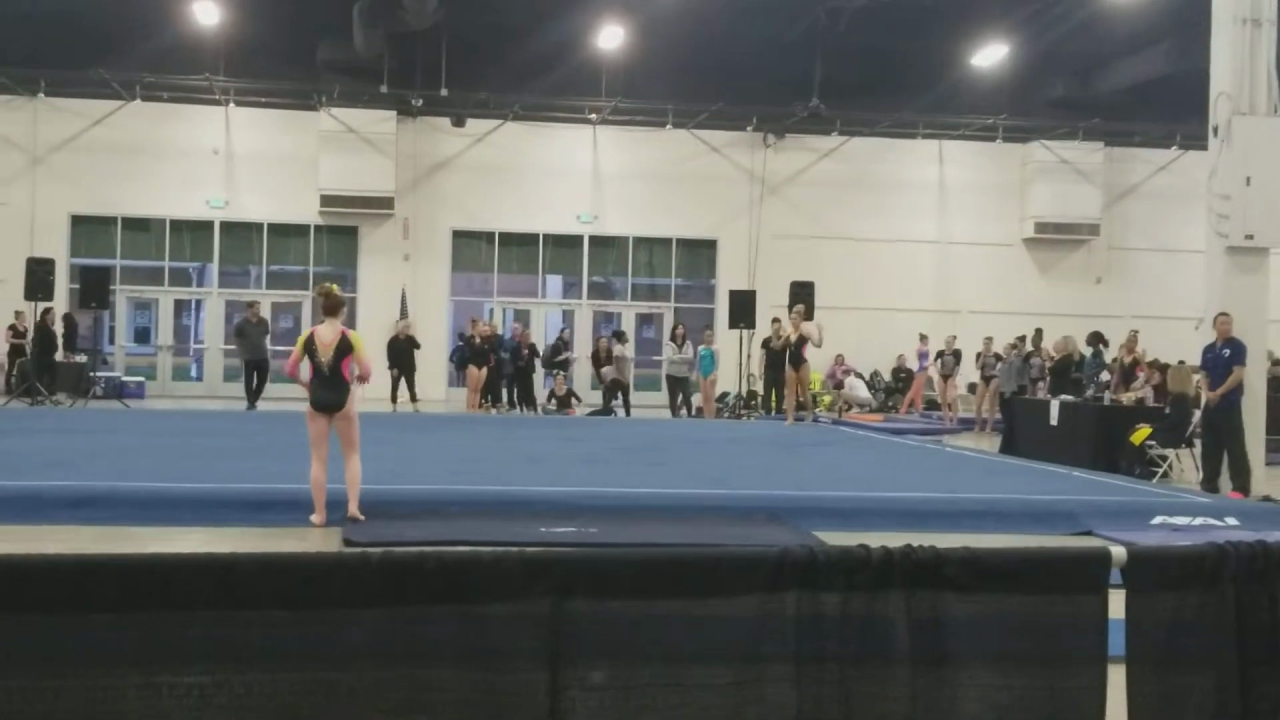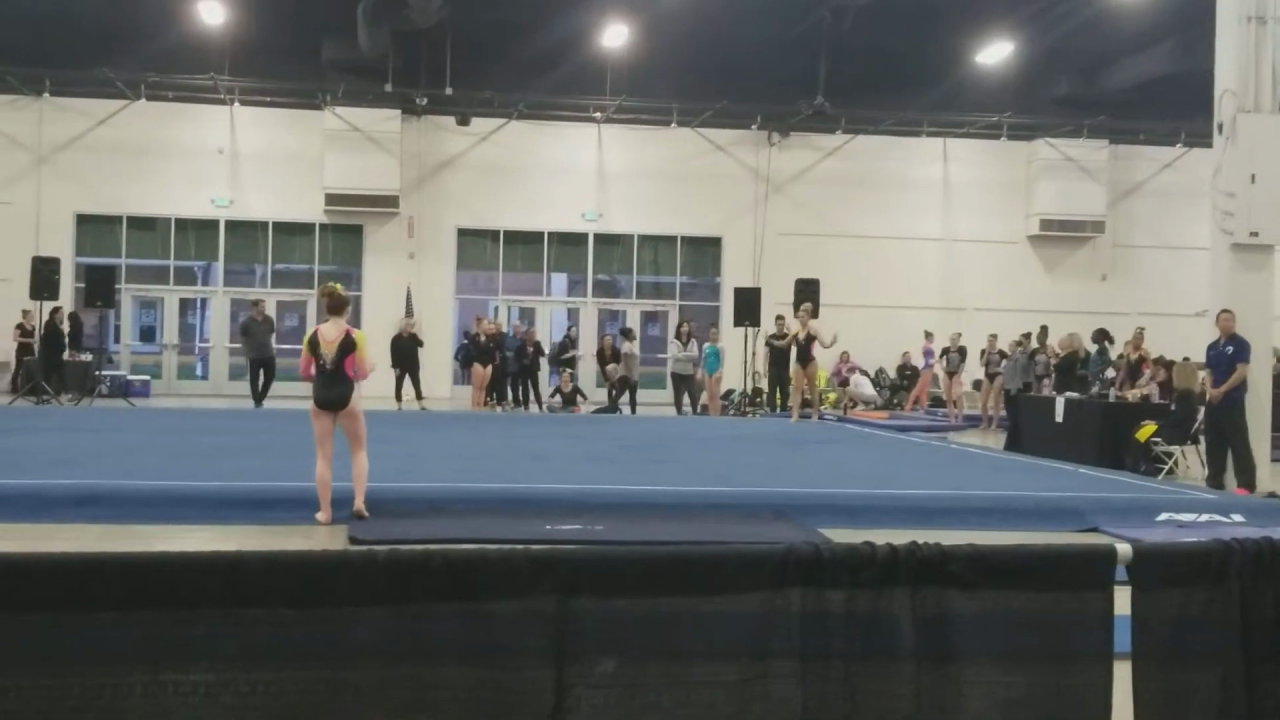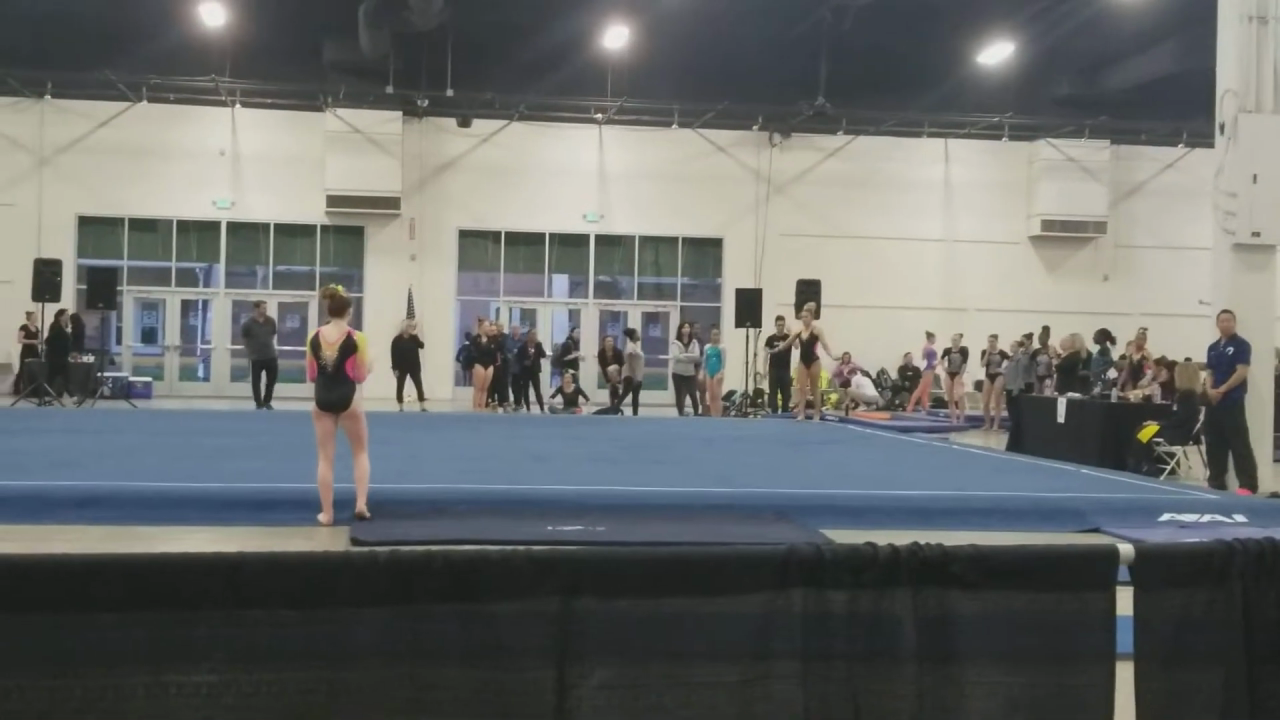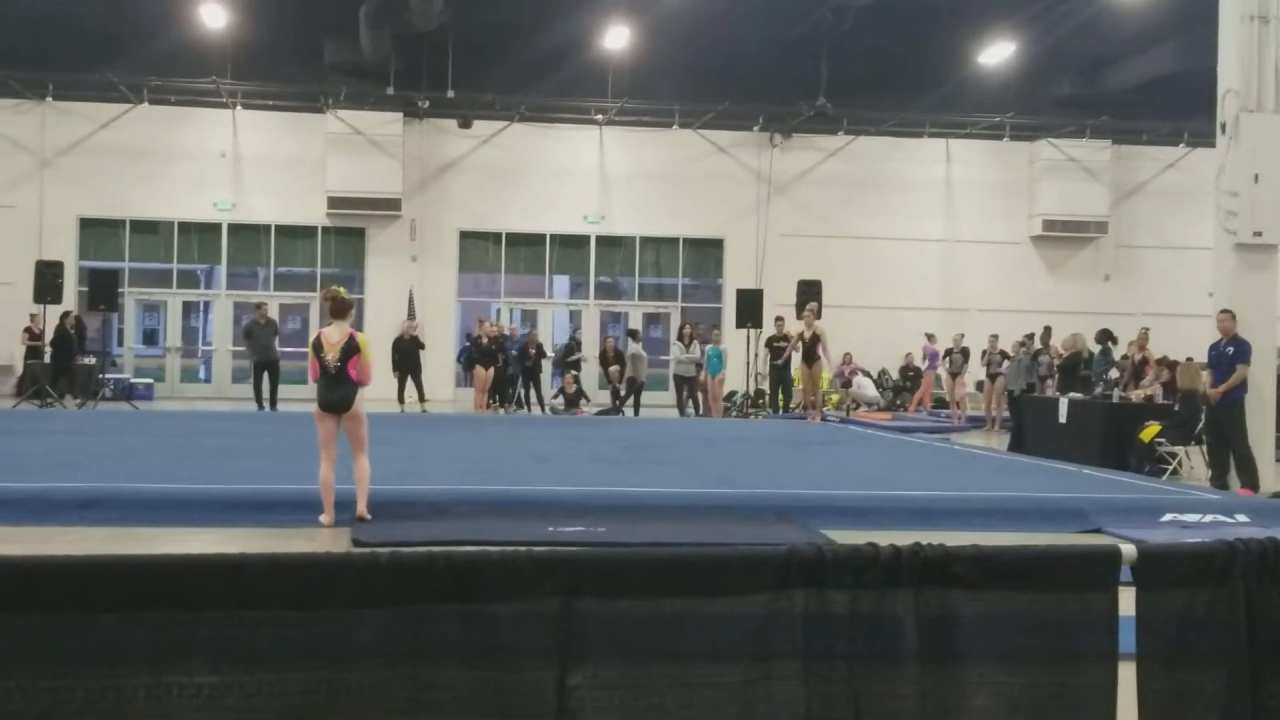
dt=0.1s
person 1, frame 1
left shoulder: (308, 336)
right shoulder: (350, 336)
left elbow: (290, 370)
right elbow: (365, 372)
right wrist: (359, 378)
left hip: (317, 399)
right hip: (342, 399)
left knee: (318, 459)
right knee: (352, 455)
left ankle: (320, 514)
right ankle: (353, 507)
person 1, frame 2
left shoulder: (312, 335)
right shoulder: (355, 336)
left elbow: (304, 373)
right elbow: (360, 374)
right wrist: (370, 368)
left hip: (320, 397)
right hip: (346, 397)
left knee: (323, 456)
right knee: (358, 450)
left ankle: (325, 511)
right ankle: (359, 502)
person 1, frame 3
left shoulder: (314, 337)
right shoulder: (356, 338)
left elbow: (311, 376)
right elbow: (360, 376)
right wrist: (367, 368)
left hip: (322, 399)
right hip: (347, 398)
left knee: (325, 458)
right knee: (360, 452)
left ankle: (327, 513)
right ankle: (361, 503)
person 1, frame 4
left shoulder: (316, 338)
right shoulder: (358, 339)
left elbow: (314, 376)
right elbow: (365, 379)
left hip: (324, 400)
right hip: (349, 399)
left knee: (327, 459)
right knee: (360, 455)
left ankle: (328, 514)
right ankle: (362, 507)
